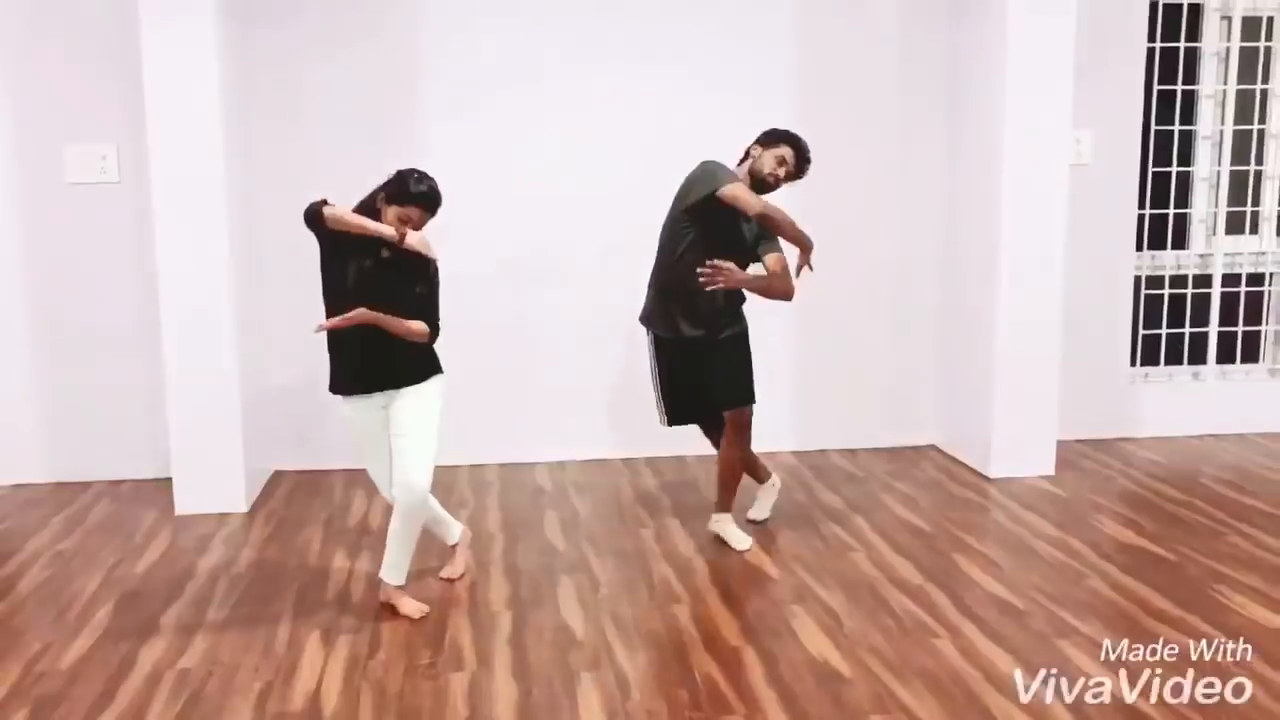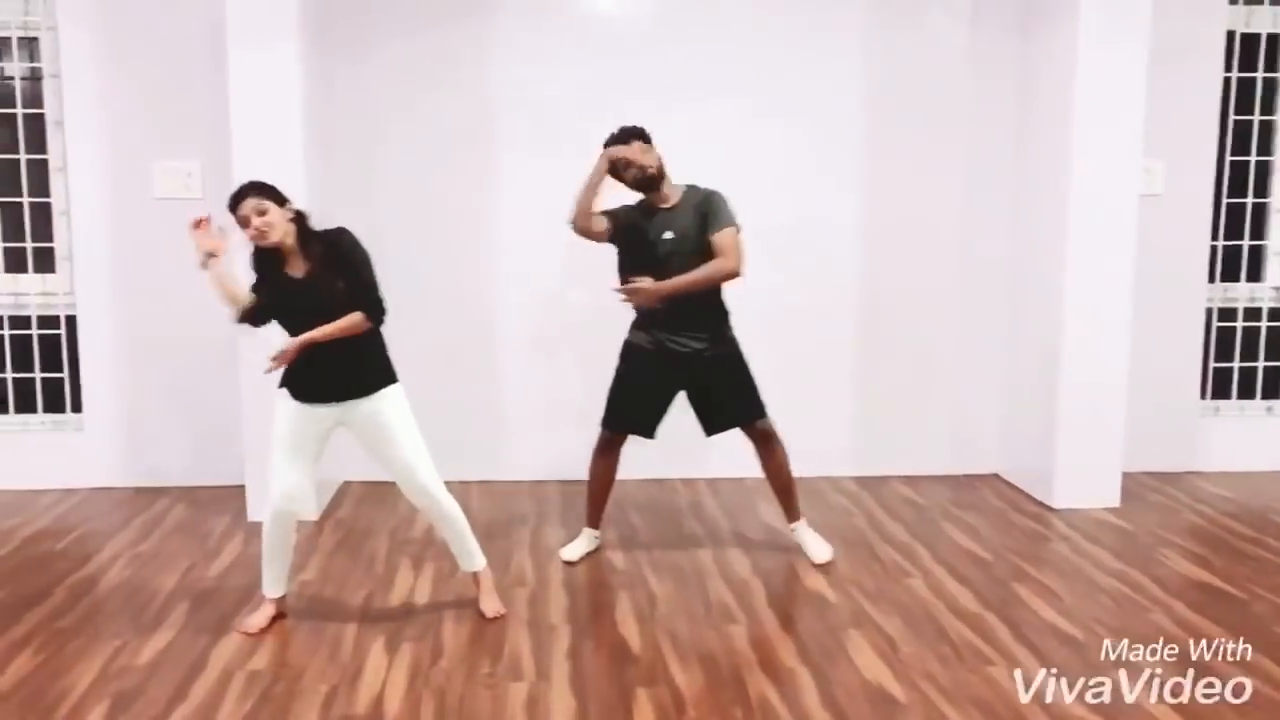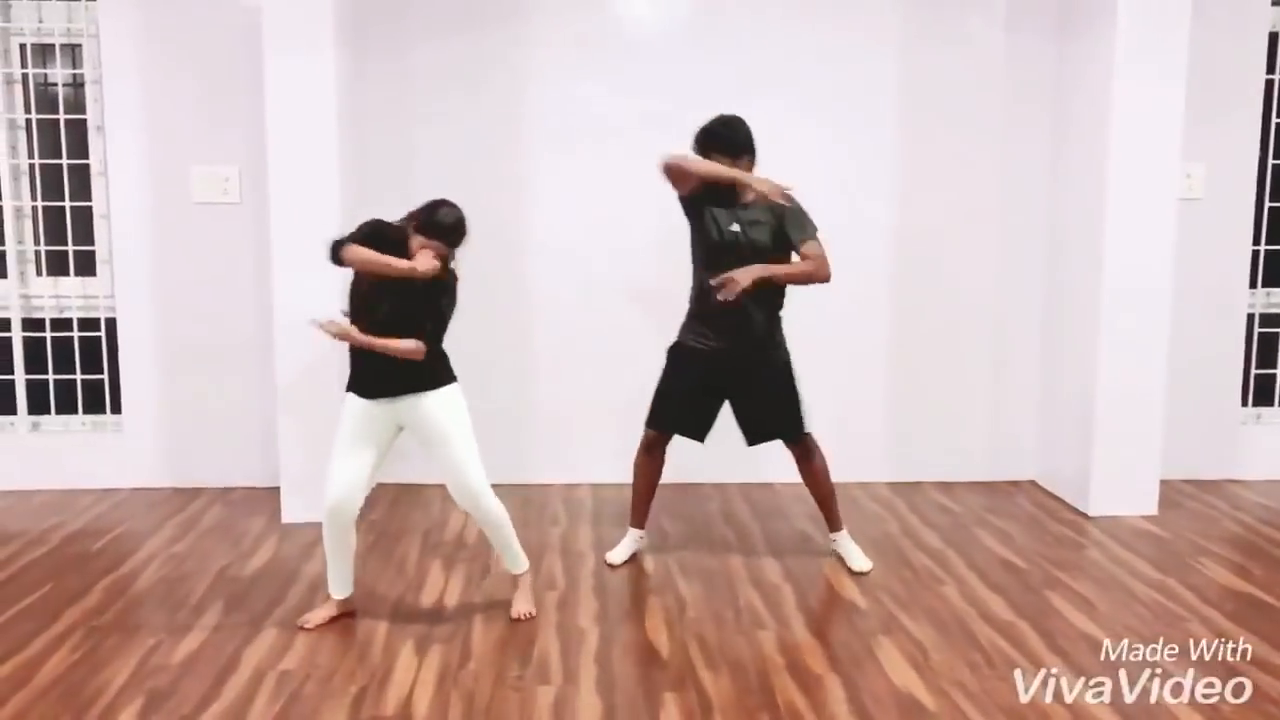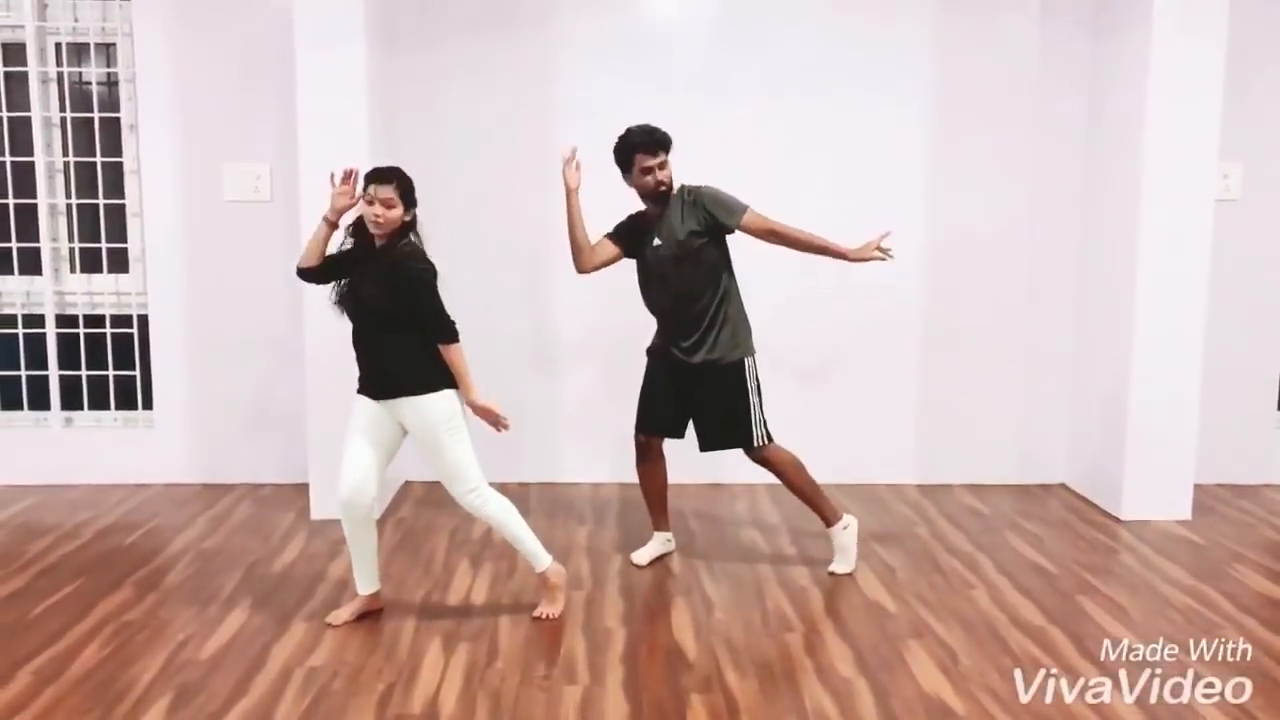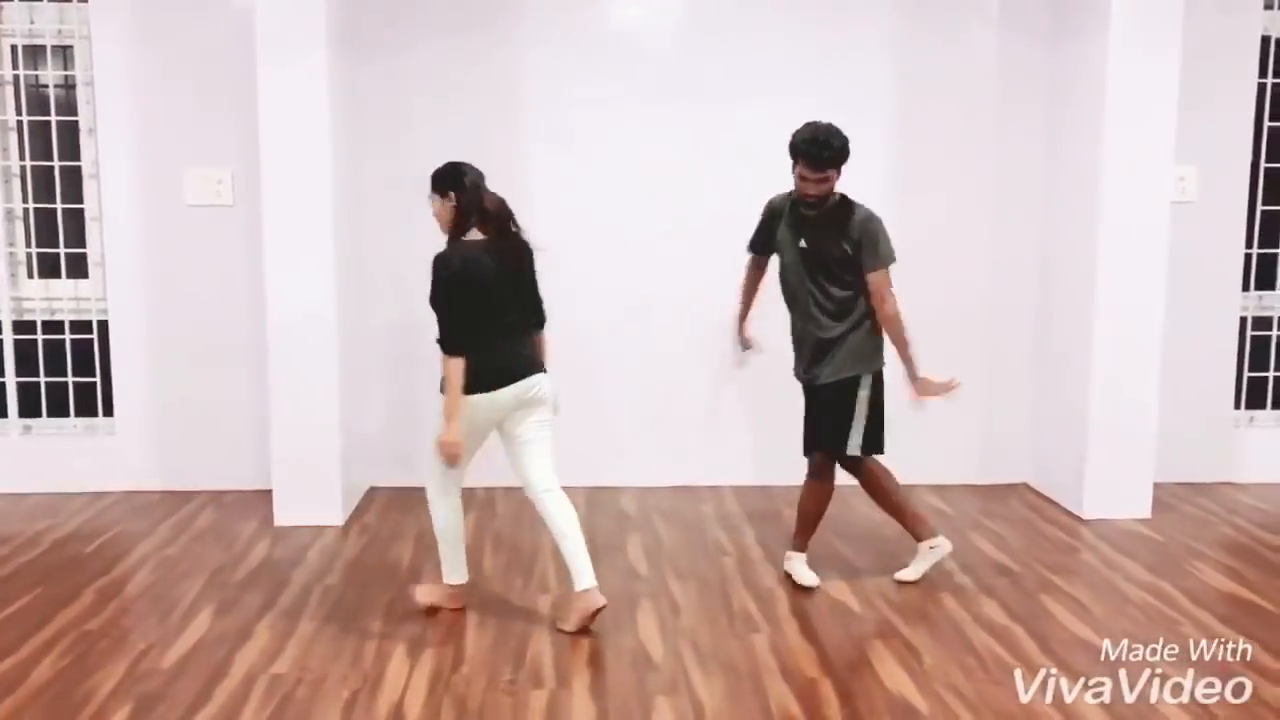
dt=1s
person 1, frame 1
left shoulder: (420, 260)
right shoulder: (342, 237)
left elbow: (427, 331)
right elbow: (315, 212)
left wrist: (370, 317)
right wrist: (393, 235)
left hip: (415, 383)
right hip: (359, 387)
left knee: (412, 485)
right knee: (393, 490)
left ankle: (391, 584)
right ankle: (456, 534)
person 1, frame 2
left shoulder: (338, 245)
right shoulder: (269, 275)
left elbow: (371, 313)
right elbow: (252, 315)
left wrist: (305, 339)
right wrist: (214, 255)
left hip: (370, 390)
right hip: (304, 398)
left knee: (426, 487)
right knee: (283, 501)
left ankle: (482, 576)
right ankle: (273, 598)
person 1, frame 3
left shoulder: (444, 280)
right shoulder: (379, 236)
left elbow: (423, 348)
right elbow: (343, 252)
left wrist: (361, 338)
right wrist: (409, 267)
left hip: (431, 393)
right hip: (369, 395)
left knee: (473, 490)
right knee: (338, 500)
left ankle: (520, 576)
right ankle: (340, 597)
person 1, frame 4
left shoulder: (409, 262)
right shoulder: (362, 254)
left elbow: (442, 330)
right elbow: (309, 269)
left wrist: (469, 394)
right wrist: (332, 216)
left hip: (425, 392)
right hip: (375, 395)
left knee: (472, 491)
right knee: (353, 495)
left ankle: (550, 572)
right ankle: (368, 593)
person 1, frame 5
left shoulder: (451, 262)
right shoulder: (513, 247)
left elbow: (454, 343)
right elbow: (536, 317)
left wrist: (451, 420)
right wrist: (536, 369)
left hip: (483, 390)
right hip: (531, 381)
left knee: (444, 485)
right knee: (544, 486)
left ankle: (453, 586)
right ankle: (585, 590)
person 2, frame 1
left shoulder: (759, 225)
right shoulder: (709, 173)
left elbow: (784, 288)
right elbow: (760, 208)
left wrist: (743, 280)
right wrist: (805, 245)
left hip: (724, 327)
right hip: (672, 326)
left knee: (737, 416)
right knee: (710, 424)
left ankle: (722, 515)
right ankle: (765, 480)
person 2, frame 2
left shoulder: (707, 202)
right shoulder: (628, 219)
left elbow: (731, 263)
right elbow: (582, 225)
left wrist: (662, 289)
right wrist: (603, 164)
left hip: (710, 344)
right hip: (650, 345)
left knee: (761, 430)
right knee: (609, 437)
left ankle: (799, 526)
right ankle: (591, 532)
person 2, frame 3
left shoulder: (783, 208)
right shoulder: (701, 198)
left elbow: (821, 269)
right elbow: (672, 164)
left wrist: (759, 271)
right wrist: (742, 179)
left hip: (761, 348)
right hip: (699, 344)
left knee: (800, 441)
right knee: (654, 436)
left ankle: (838, 535)
right ankle: (635, 533)
person 2, frame 4
left shoulder: (701, 202)
right shoulder: (633, 229)
left elbow: (769, 229)
right elbow: (584, 261)
left wrist: (847, 253)
right wrist: (572, 194)
left hip: (724, 352)
right hip: (671, 353)
left knee: (759, 448)
right knee: (646, 441)
left ankle: (839, 523)
right ankle: (662, 535)
person 2, frame 5
left shoulder: (862, 223)
right shoulder: (779, 211)
left elbow: (884, 300)
right elbow: (757, 264)
left wrist: (912, 373)
right wrist: (743, 321)
left hip: (853, 362)
right hip: (813, 361)
left knee: (822, 459)
right knee: (856, 458)
left ankle: (797, 552)
right ankle: (929, 540)
